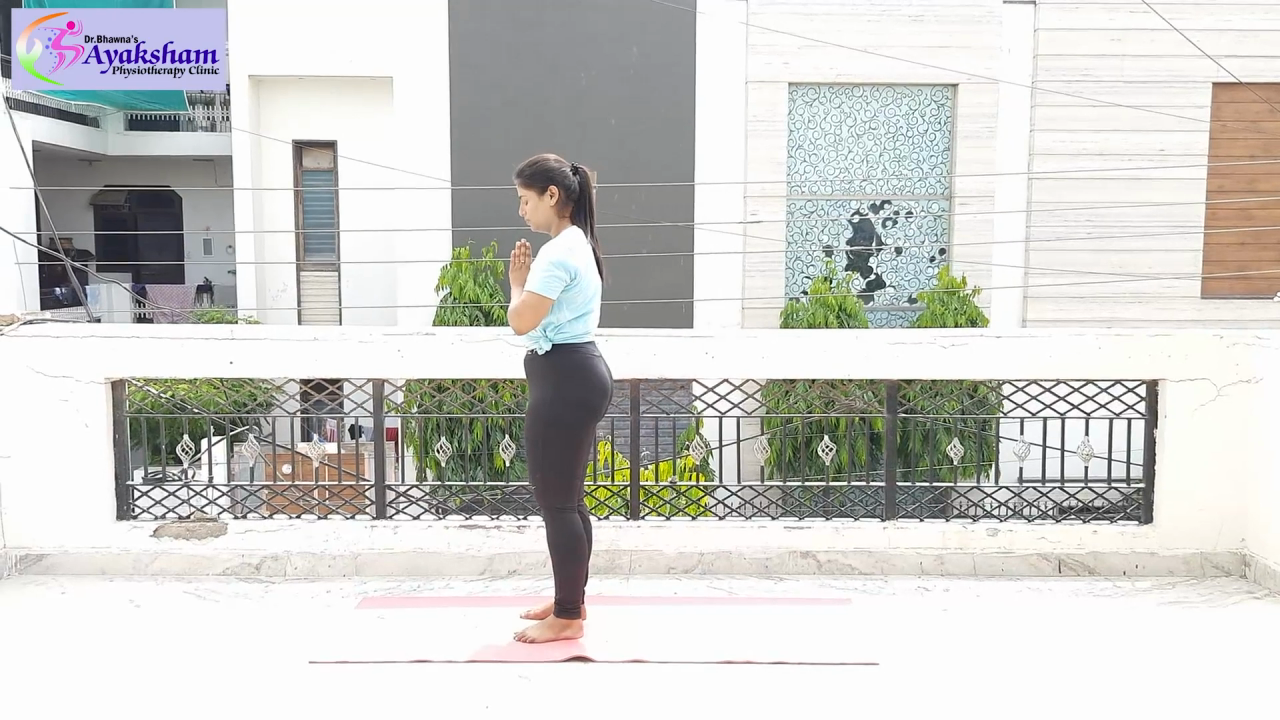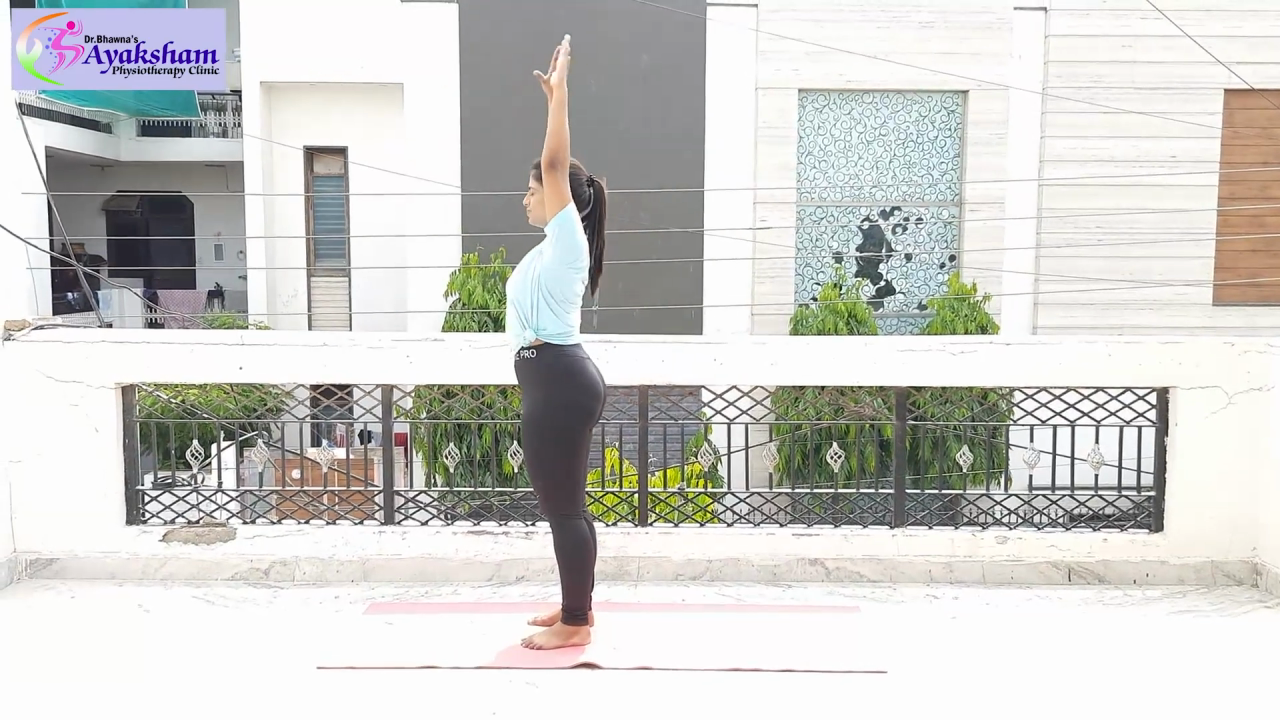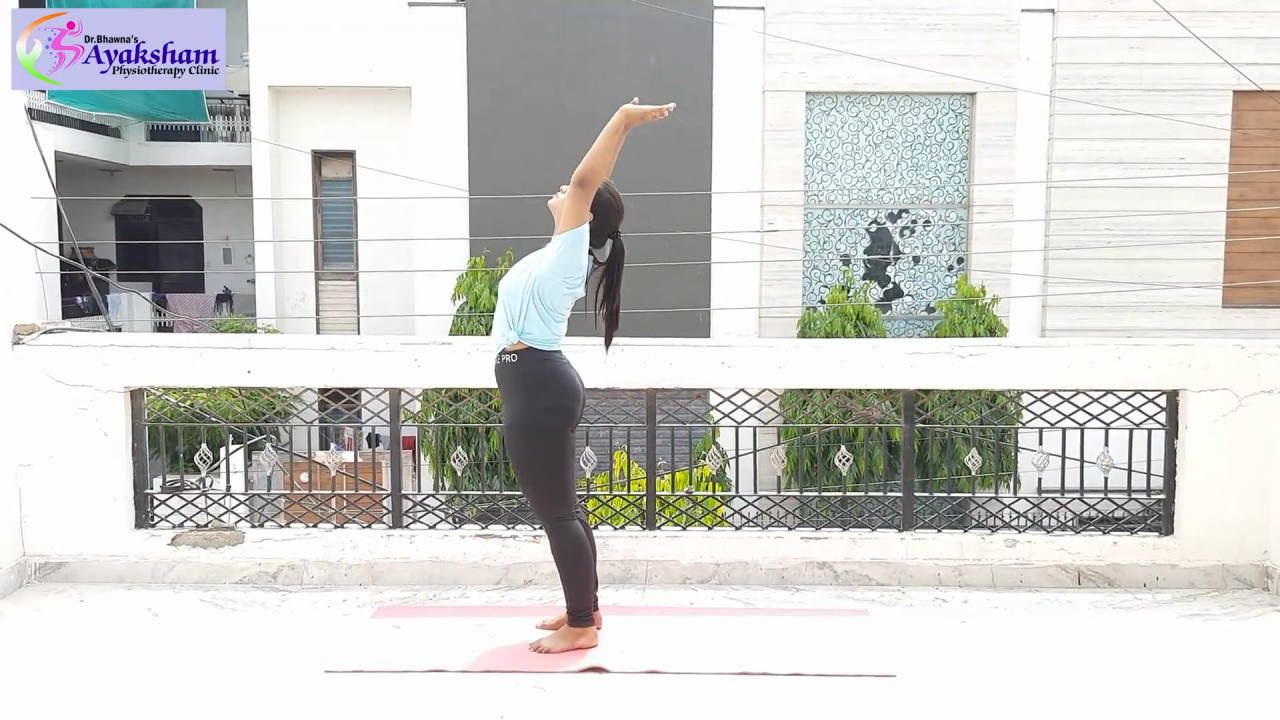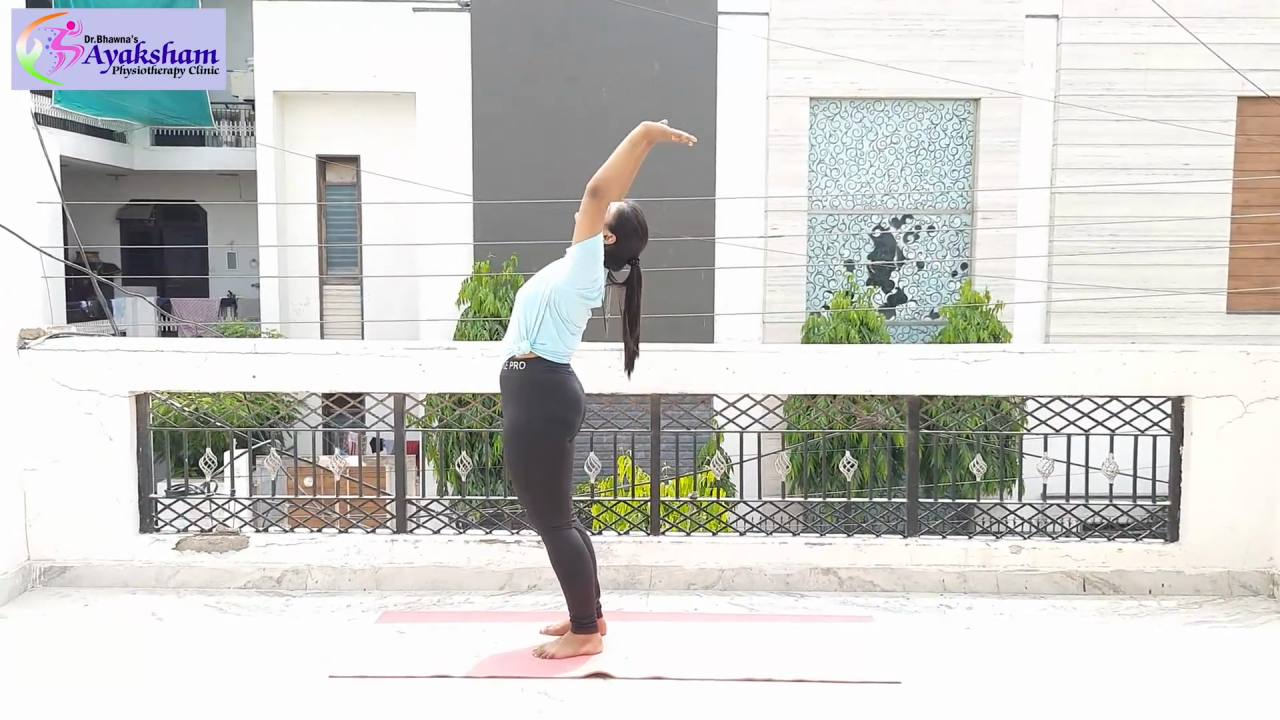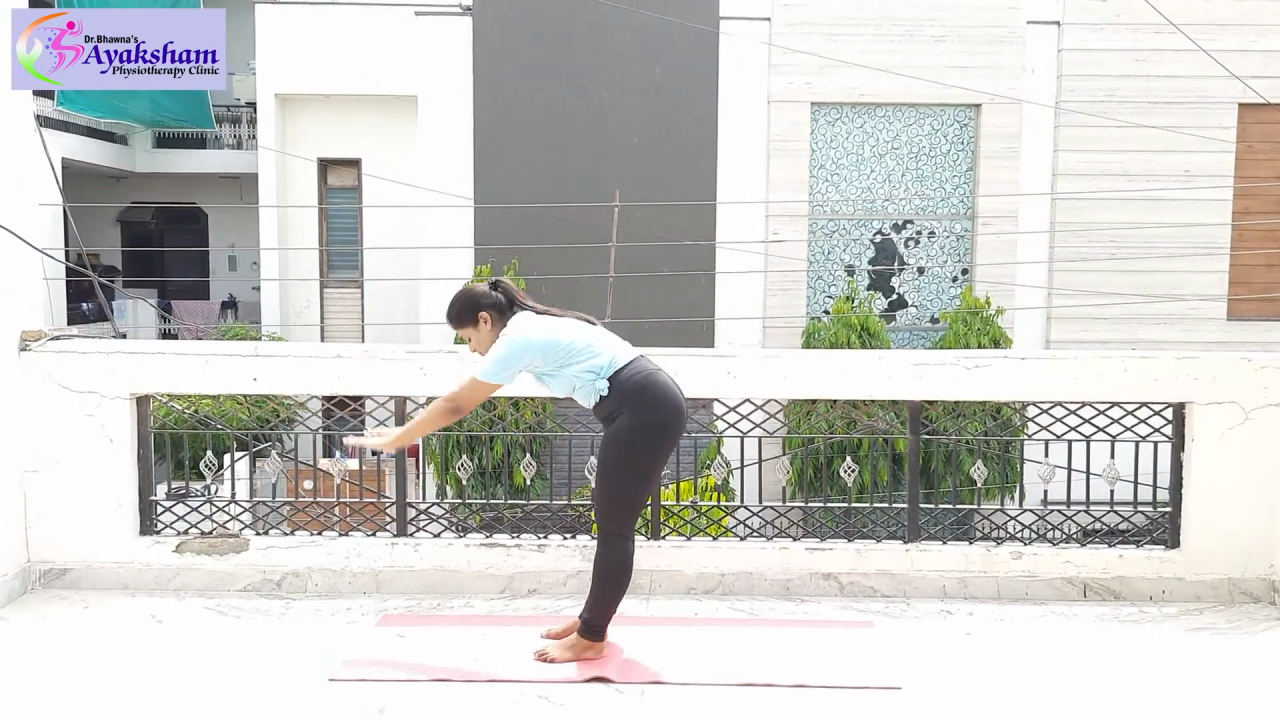
dt=1s
person 1, frame 1
left shoulder: (558, 253)
right shoulder: (575, 245)
left elbow: (521, 321)
left wrist: (516, 284)
right wrist: (527, 279)
left hip: (564, 379)
right hip: (577, 375)
left knee: (555, 501)
right knee: (566, 498)
left ankle: (567, 617)
right ankle: (571, 600)
person 1, frame 2
left shoulder: (568, 239)
right shoulder: (557, 246)
left elbow: (556, 166)
right elbow: (555, 169)
left wrist: (558, 90)
right wrist: (553, 92)
left hip: (558, 383)
right hip: (557, 382)
left knee: (562, 507)
right knee: (565, 504)
left ankle: (575, 624)
right ankle: (576, 607)
person 1, frame 3
left shoulder: (570, 252)
right shoulder: (564, 251)
left elbow: (583, 182)
right elbow: (587, 184)
left wrist: (621, 123)
right wrist: (620, 124)
left hip: (537, 386)
right hip: (536, 385)
left knee: (556, 511)
right knee: (560, 507)
left ankle: (581, 626)
right ankle: (585, 608)
person 1, frame 4
left shoulder: (585, 269)
right shoulder: (583, 267)
left elbow: (596, 192)
right elbow: (605, 195)
left wrist: (643, 136)
right wrist: (643, 140)
left hip: (539, 398)
right hip: (539, 395)
left knee: (552, 521)
right knee: (557, 517)
left ankle: (585, 632)
right ankle: (589, 614)
person 1, frame 5
left shoulder: (517, 340)
right shoulder: (528, 328)
left elbow: (456, 405)
right elbow: (466, 394)
left wrist: (394, 440)
right wrist: (404, 431)
left hip: (643, 408)
right hip: (650, 402)
left knee: (614, 527)
right knee: (610, 521)
left ankle: (590, 638)
right ankle: (591, 620)
